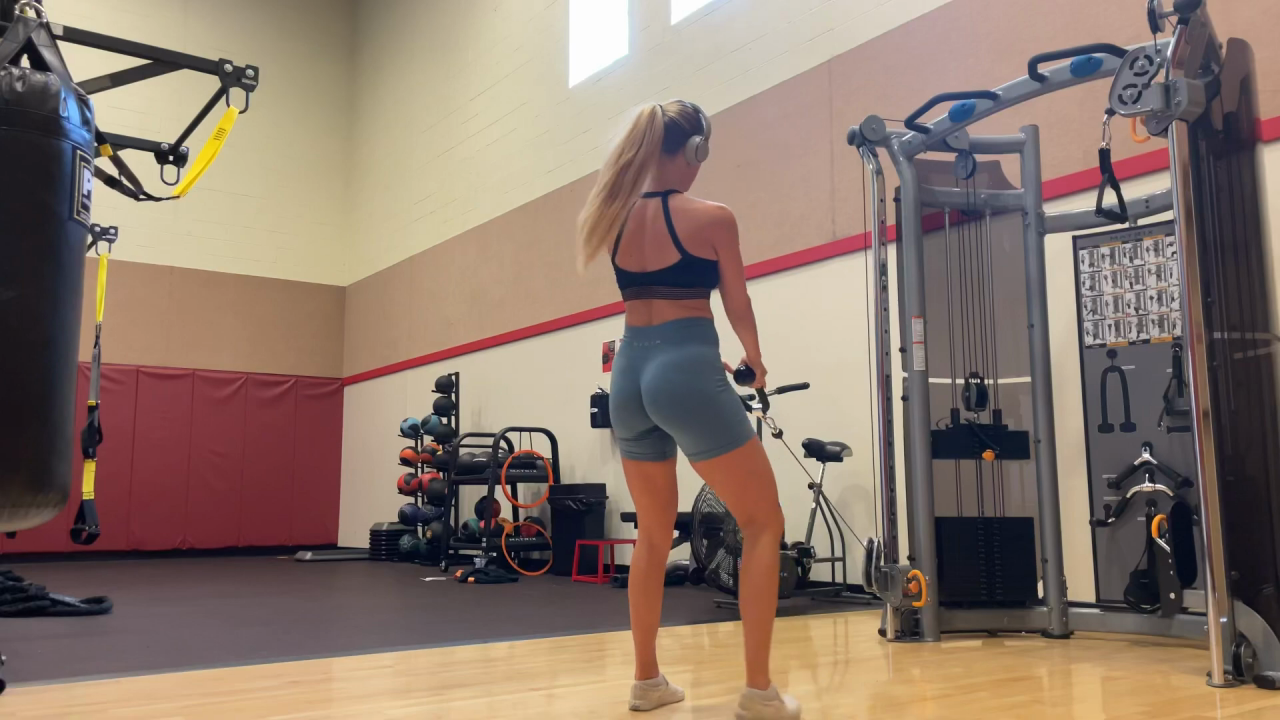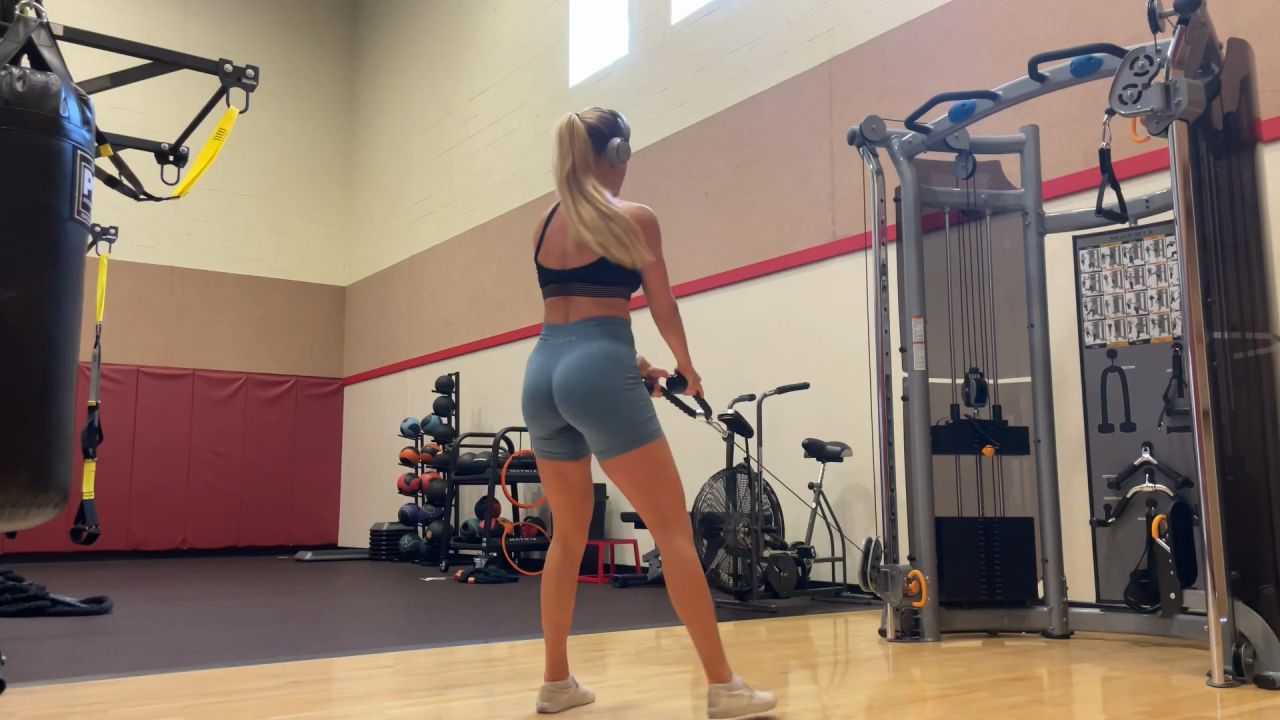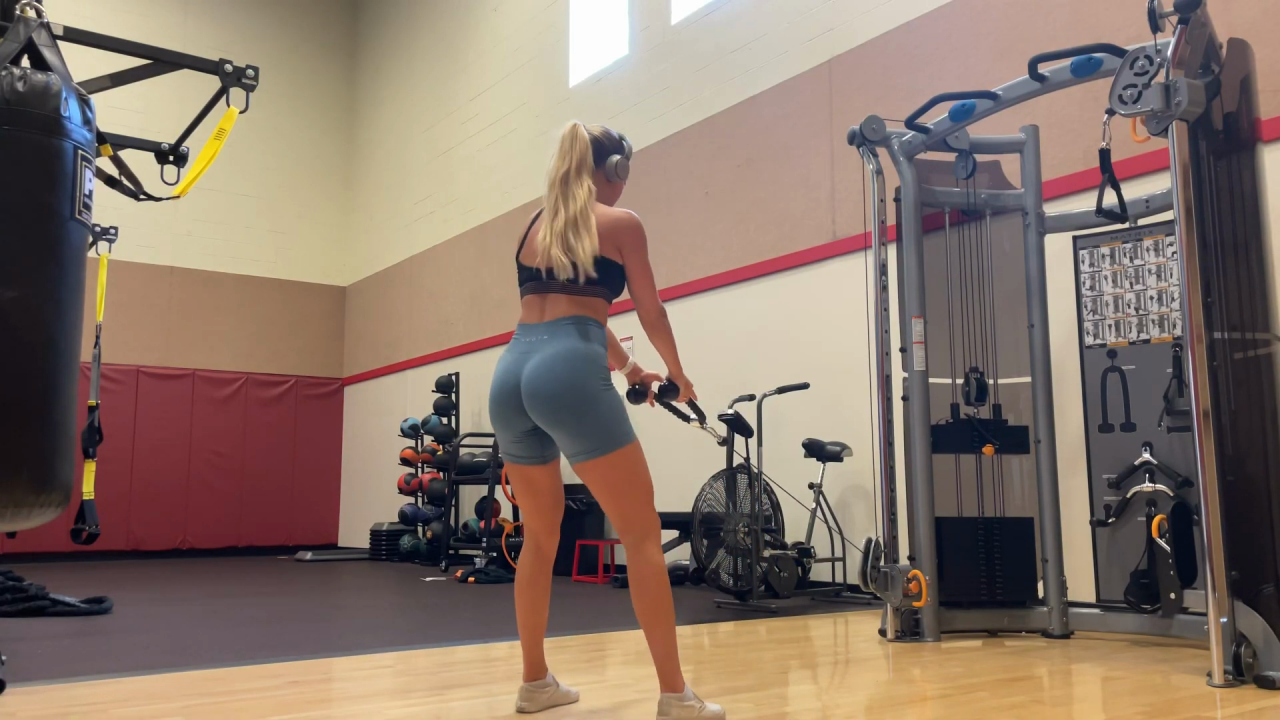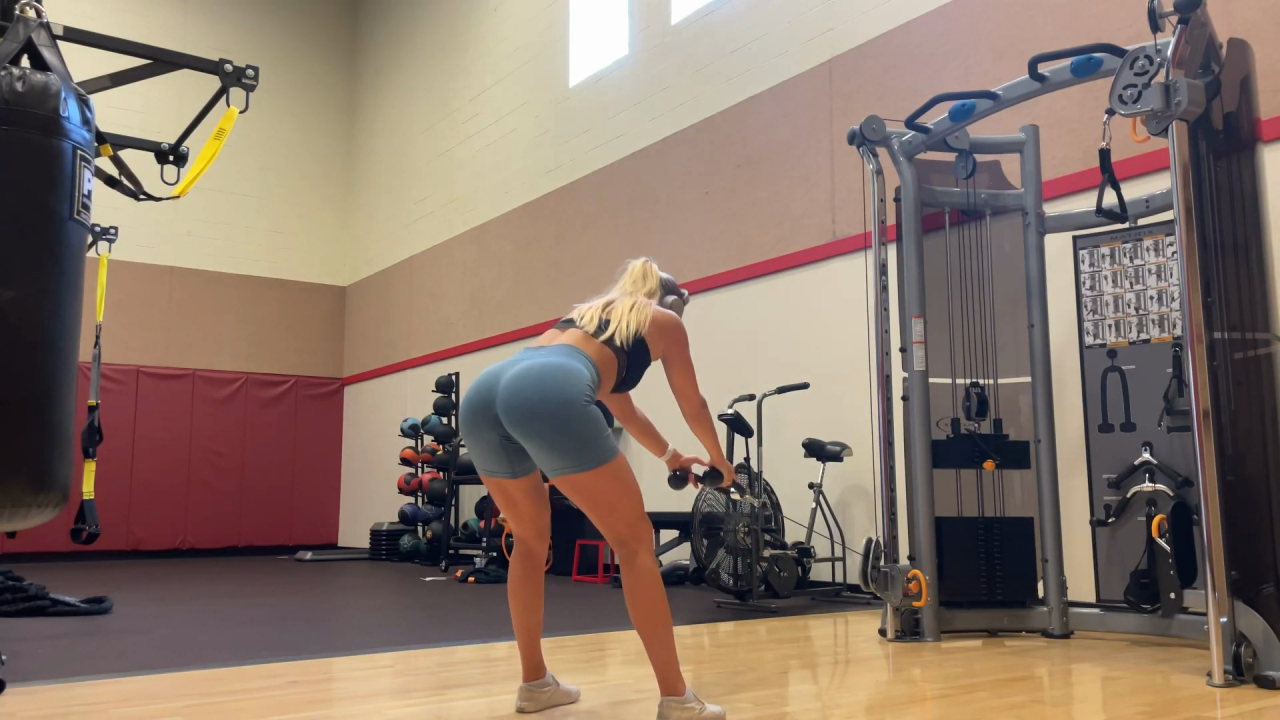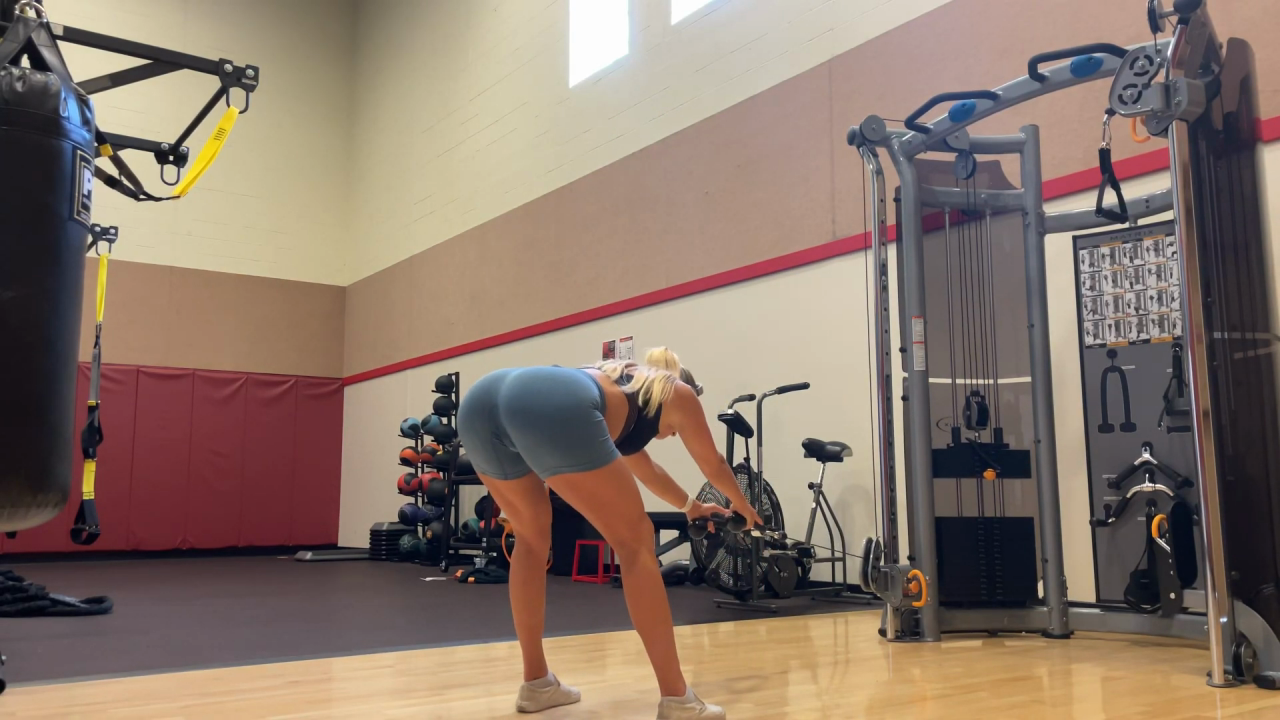
dt=0.7s
person 1, frame 1
left shoulder: (612, 218)
right shoulder: (712, 218)
right elbow: (737, 308)
right wrist: (754, 362)
left hip: (630, 374)
right hip: (689, 378)
left knee: (655, 535)
right knee: (763, 525)
person 1, frame 2
left shoulder: (546, 225)
right shoulder: (635, 219)
right elbow: (664, 308)
left wrist: (634, 362)
right wrist: (686, 366)
left hip: (542, 374)
right hip: (599, 375)
left knee: (569, 533)
right knee: (672, 527)
person 1, frame 3
left shoulder: (535, 226)
right shoulder: (620, 223)
right elbow: (651, 313)
left wrist: (626, 365)
right wrist: (677, 374)
left hip: (511, 375)
right hip: (569, 378)
left knee: (539, 536)
right knee: (641, 534)
person 1, frame 4
left shoulder: (588, 314)
right shoulder: (664, 320)
left elbow: (621, 406)
right elbow: (693, 406)
left wrist: (670, 455)
right wrist: (719, 459)
left hip: (483, 393)
right hip: (551, 396)
left knee: (531, 539)
right knee: (633, 542)
left ankle: (535, 683)
person 1, frame 5
left shoulder: (616, 380)
right shoulder: (679, 393)
left elbow: (644, 469)
right elbow: (714, 466)
left wrist: (691, 506)
right wrist: (743, 507)
left hip: (481, 400)
right hip: (552, 409)
left knee: (531, 538)
right knee: (634, 545)
left ankle: (536, 682)
